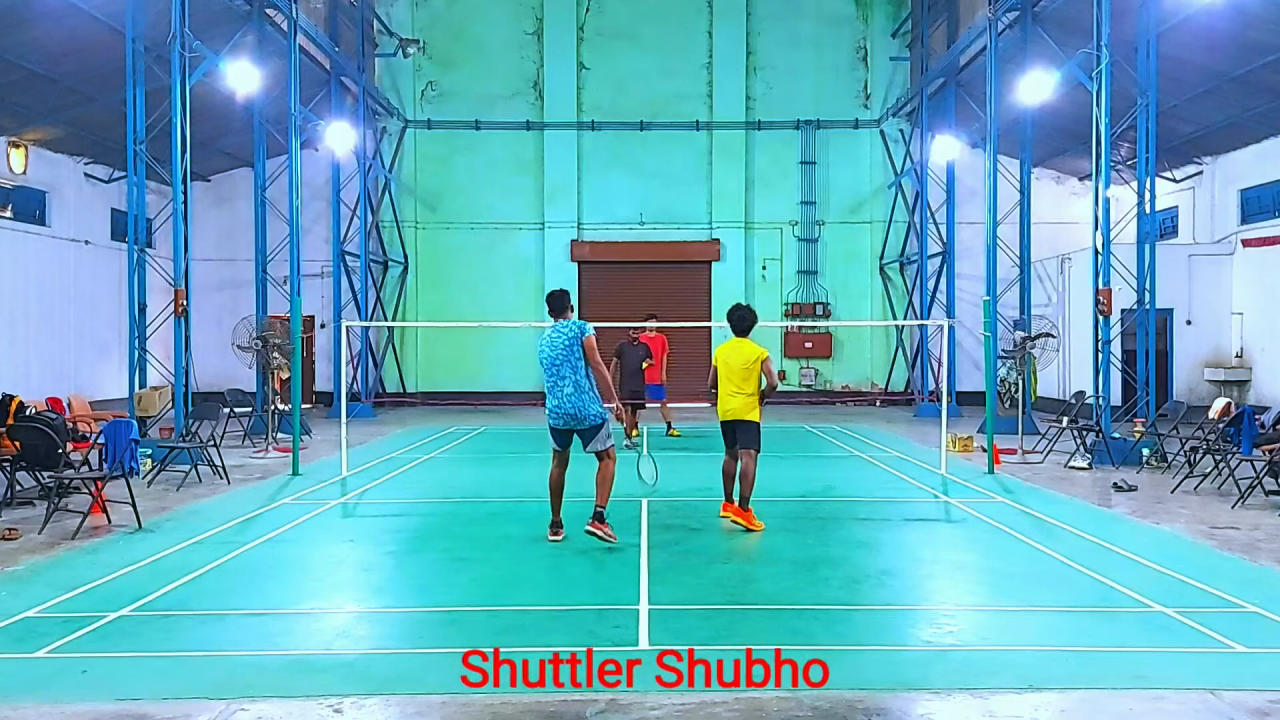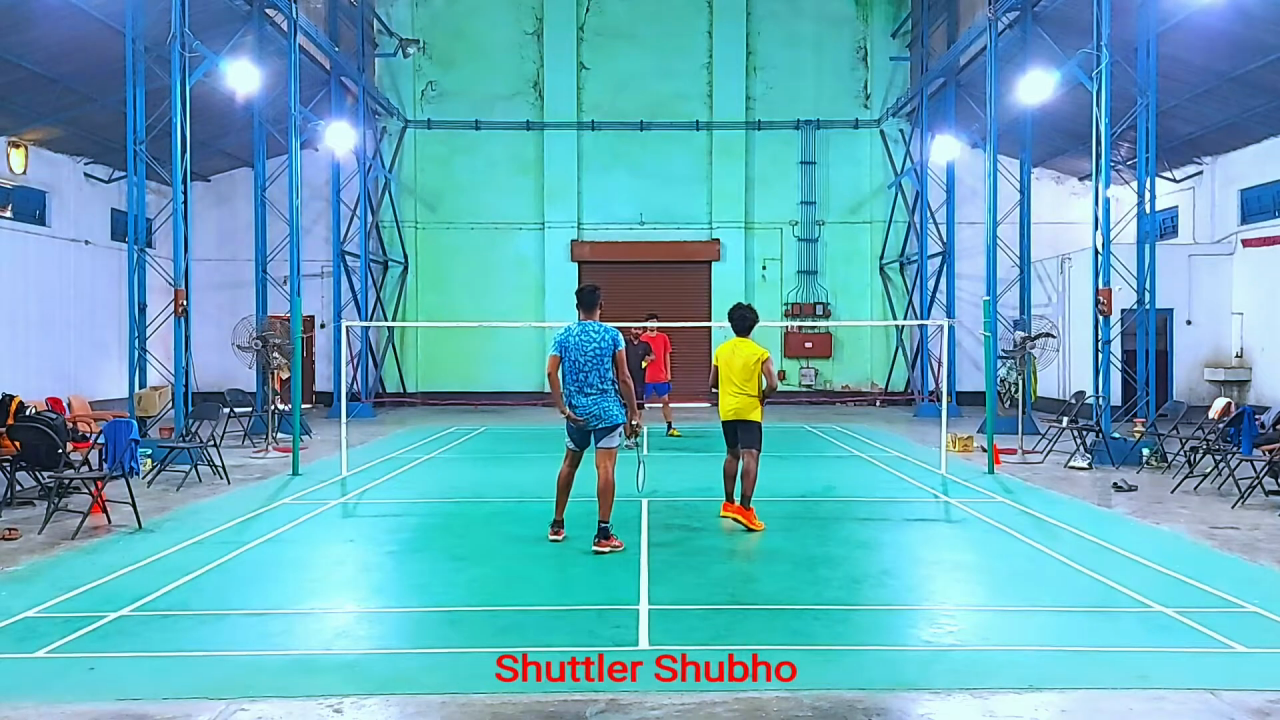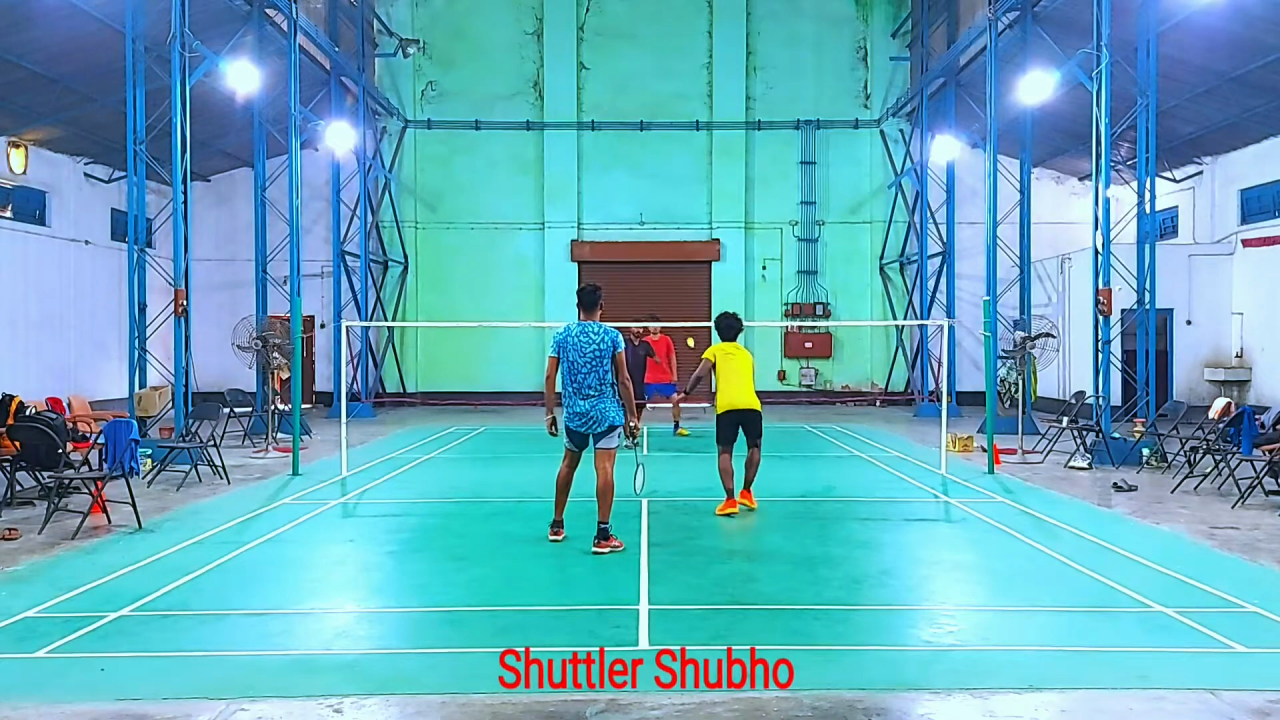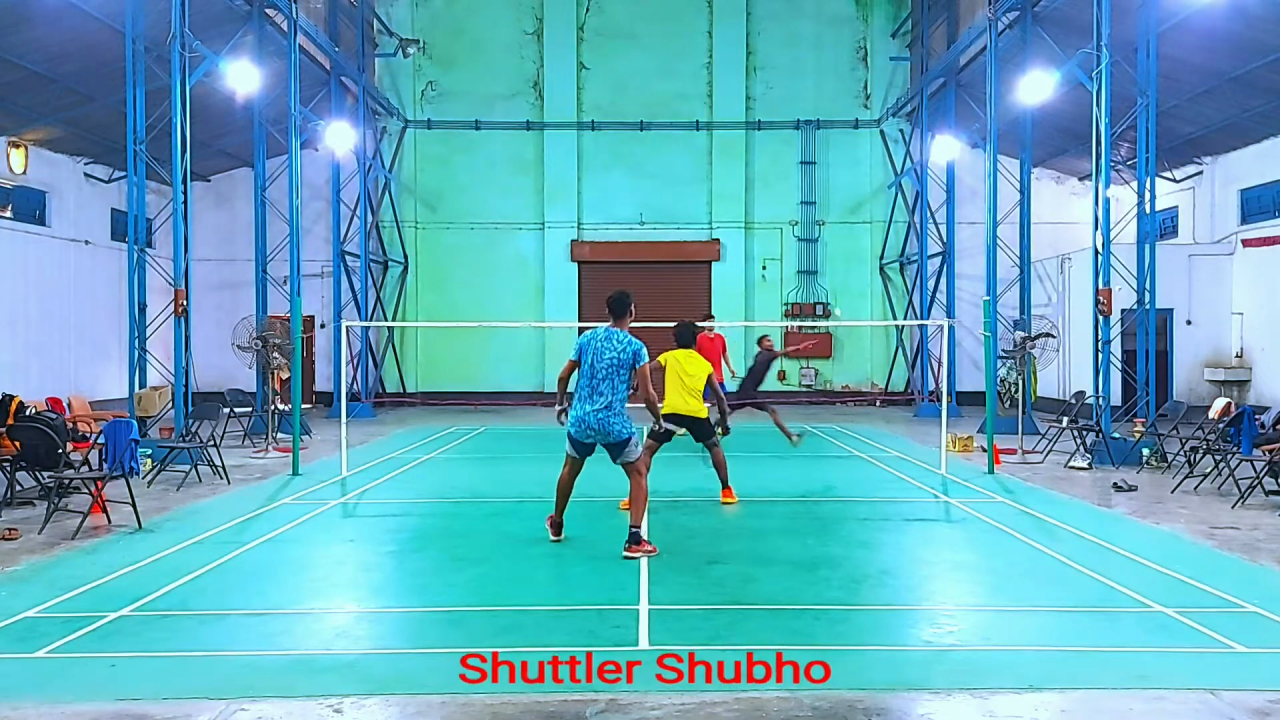
dt=1s
person 1, frame 1
left shoulder: (543, 341)
right shoulder: (582, 328)
right elbow: (596, 364)
right wrist: (614, 400)
left hip: (556, 412)
right hip: (588, 408)
left knee: (559, 465)
right knee: (608, 459)
left ankle: (555, 525)
right ankle: (598, 516)
person 1, frame 2
left shoulder: (563, 336)
right shoulder: (612, 335)
left elbow: (552, 373)
right elbow: (624, 378)
left wrist: (563, 409)
right wrist: (633, 413)
left hip: (577, 412)
right hip: (608, 411)
left knee: (569, 465)
right knee: (605, 469)
left ankle: (557, 524)
right ankle: (603, 535)
person 1, frame 3
left shoulder: (562, 336)
right shoulder: (612, 336)
left elbow: (550, 377)
right elbow: (623, 380)
left wrist: (550, 413)
right wrist: (632, 416)
left hip: (574, 413)
right hip: (606, 413)
left knee: (568, 465)
right knee: (604, 469)
left ankle: (556, 525)
right ankle: (603, 535)
person 1, frame 4
left shoulder: (587, 338)
right shoulder: (635, 347)
left elbow: (564, 376)
right elbow: (647, 394)
left wrist: (561, 406)
right wrist: (657, 418)
left hip: (580, 420)
right hip: (614, 423)
left knee: (570, 470)
right knee: (638, 475)
left ankle: (556, 524)
right ankle: (634, 539)
person 2, frame 1
left shoulder: (720, 351)
right shoulder: (759, 353)
left elbow: (711, 384)
right elbow: (772, 383)
right wrist: (762, 397)
left hip: (725, 411)
right hip: (747, 411)
left knee: (731, 455)
right knee: (748, 457)
left ankle: (728, 504)
right ankle: (743, 510)
person 2, frame 2
left shoulder: (721, 350)
right shoulder: (760, 353)
left elbow: (713, 383)
right elbow: (772, 385)
right wrist: (762, 397)
left hip: (727, 411)
right hip: (749, 411)
left knee: (732, 454)
right knee: (750, 457)
left ankle: (729, 503)
right ankle: (744, 509)
person 2, frame 3
left shoulder: (714, 351)
right shoulder: (747, 354)
left elbow: (700, 373)
left wrist: (686, 392)
left hip: (728, 407)
right hip: (752, 405)
left knee: (725, 452)
right knee: (754, 448)
left ankle: (731, 500)
right ankle: (746, 492)
person 2, frame 4
left shoulder: (669, 357)
right shoulder: (706, 364)
right elbow: (720, 397)
right wrist: (724, 423)
left hip: (672, 412)
right hip: (698, 413)
left knee: (648, 449)
right knee: (714, 447)
right ankle: (726, 491)
